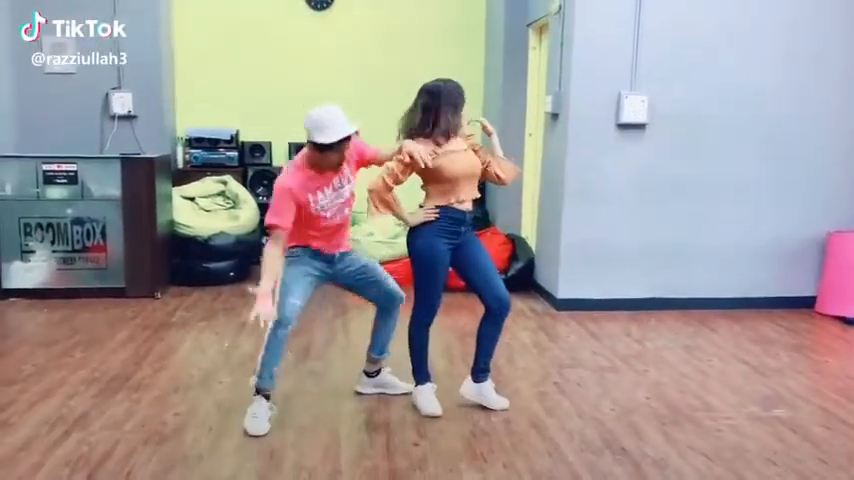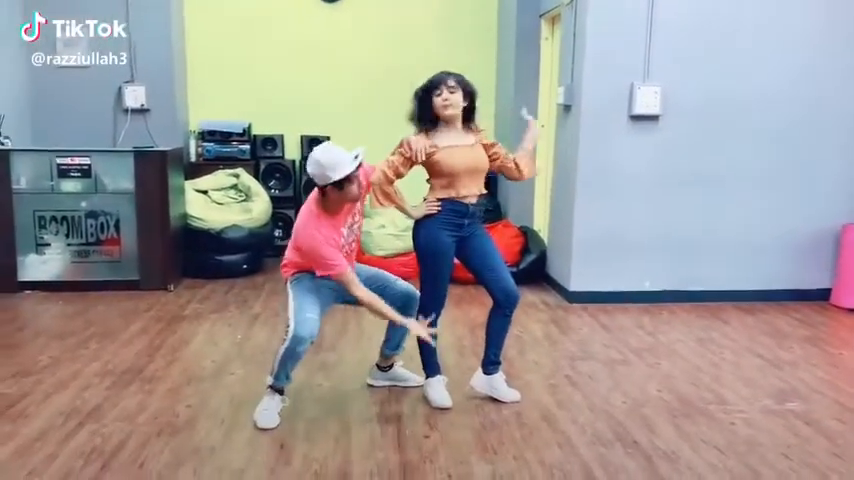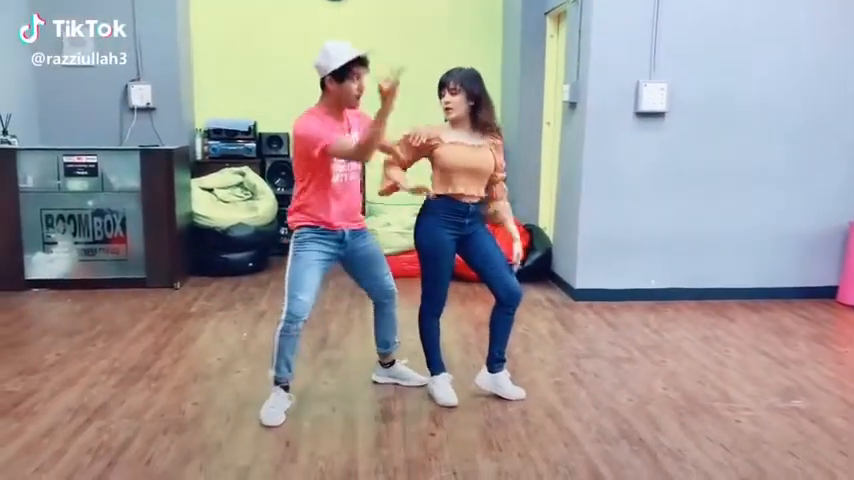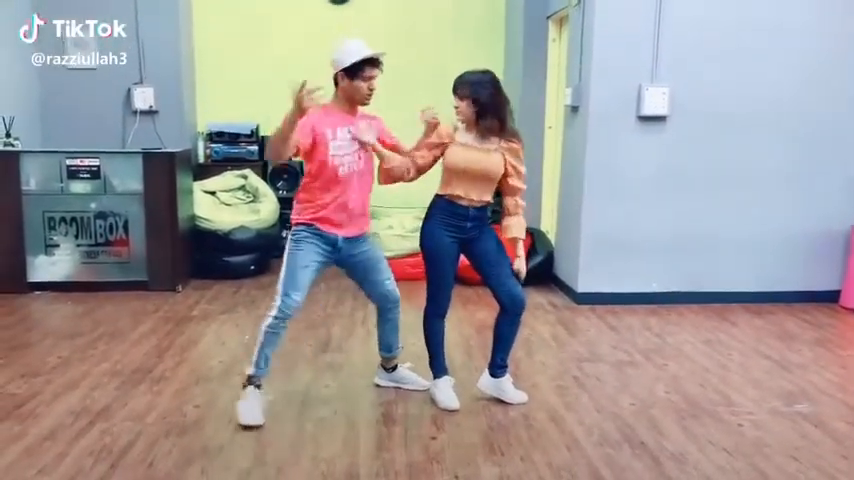
dt=0.5s
person 1, frame 1
left shoulder: (349, 150)
right shoulder: (291, 182)
left elbow: (386, 157)
right elbow: (275, 240)
left wrist: (407, 148)
right wrist: (265, 290)
left hip: (342, 252)
right hip: (305, 254)
left knee: (392, 297)
right knee: (284, 315)
left ankle: (372, 374)
right ankle: (262, 396)
person 1, frame 2
left shoulder: (354, 180)
right shoulder: (312, 230)
right elbow: (356, 292)
right wrist: (404, 322)
left hip: (345, 270)
right hip: (309, 276)
left knee: (409, 296)
right knee: (303, 332)
left ankle: (384, 368)
right ankle: (274, 393)
person 1, frame 3
left shoulder: (357, 119)
right shoulder: (308, 126)
right elbow: (357, 153)
right wrist: (386, 106)
left hip: (355, 230)
right hip: (314, 234)
left knee: (386, 294)
right knee: (296, 313)
left ankle: (387, 366)
right ankle: (281, 389)
person 1, frame 4
left shoulder: (372, 124)
right shoulder: (314, 120)
left elbow: (408, 155)
right elbow: (276, 156)
right wrist: (295, 115)
left hip: (356, 237)
right hip: (313, 233)
left knee: (389, 299)
right knee: (285, 309)
left ankle: (390, 369)
right ankle: (253, 387)
person 2, frame 1
left shoulder: (466, 143)
right shoulder: (422, 147)
left elbow: (502, 174)
right elbow: (381, 186)
left wrist: (493, 135)
right wrist: (407, 218)
left hip: (465, 230)
right hip: (434, 231)
left knee: (499, 302)
right knee: (426, 312)
left ankle: (478, 382)
right ankle: (423, 386)
person 2, frame 2
left shoulder: (478, 137)
right shoulder: (424, 142)
left elbow: (516, 168)
right elbow: (381, 178)
left wrist: (532, 133)
right wrist: (410, 211)
left hip: (472, 223)
right hip: (438, 223)
left knee: (507, 295)
right knee: (432, 305)
left ankle: (489, 374)
right ankle: (433, 378)
person 2, frame 3
left shoulder: (491, 141)
right shoulder: (431, 136)
left elbow: (496, 190)
right elbow: (393, 165)
left wrist: (514, 233)
right wrist: (406, 184)
left hip: (474, 221)
right hip: (438, 219)
left knee: (510, 292)
right knee: (434, 303)
left ankle: (494, 372)
right ankle: (438, 376)
person 2, frame 4
left shoulder: (507, 144)
right shoulder: (446, 134)
left elbow: (513, 197)
right elbow: (410, 169)
left wrist: (519, 248)
right wrist: (374, 146)
left hip: (481, 225)
right hip: (443, 221)
left knee: (514, 300)
right knee: (438, 304)
left ankle: (496, 376)
right ankle: (440, 379)
